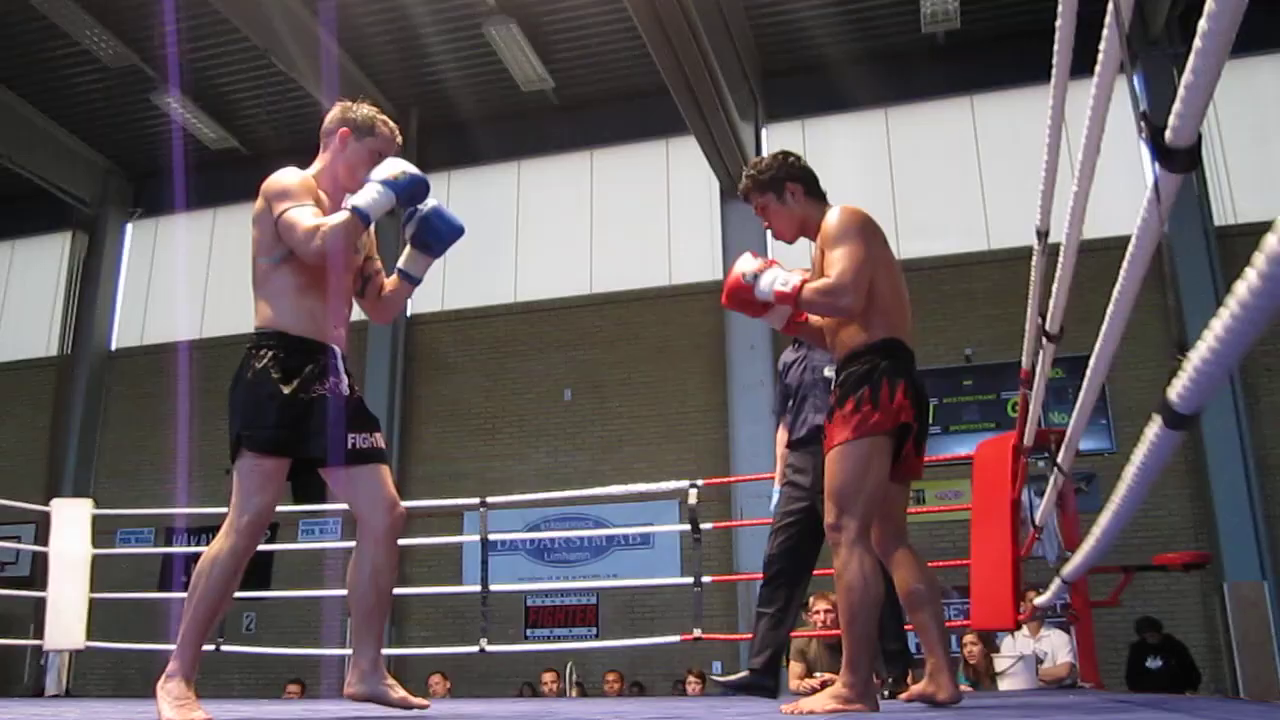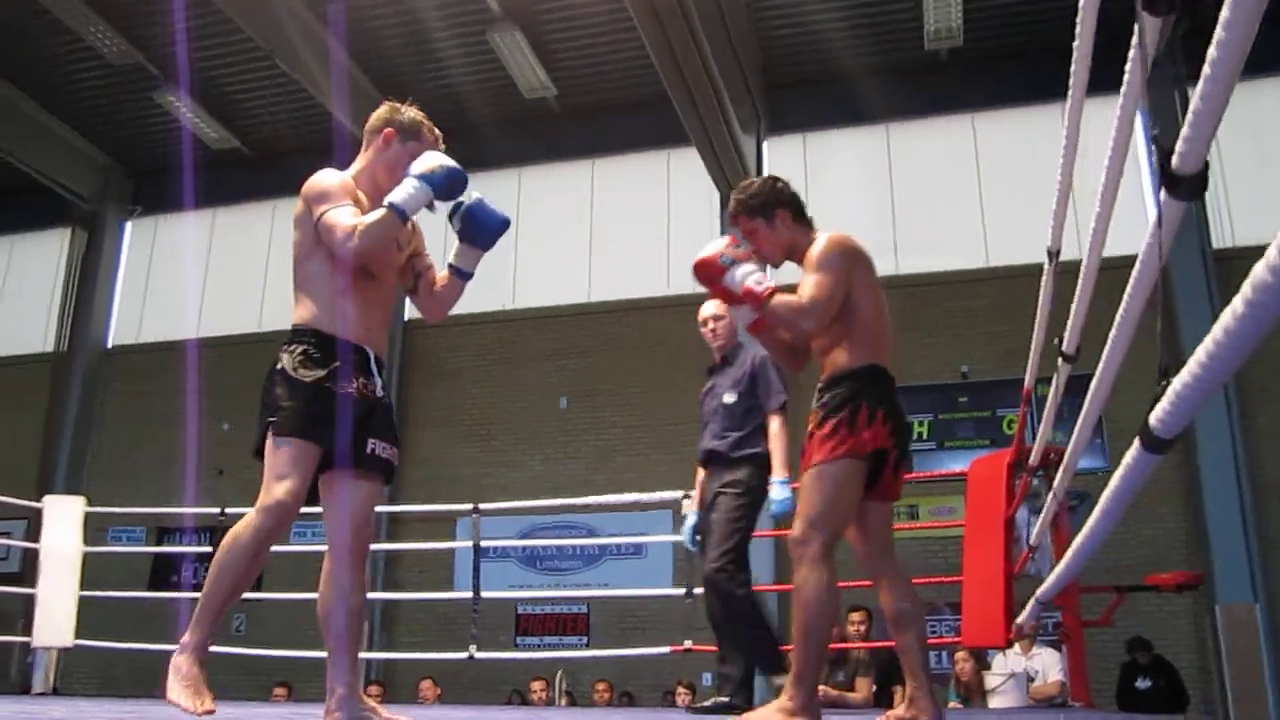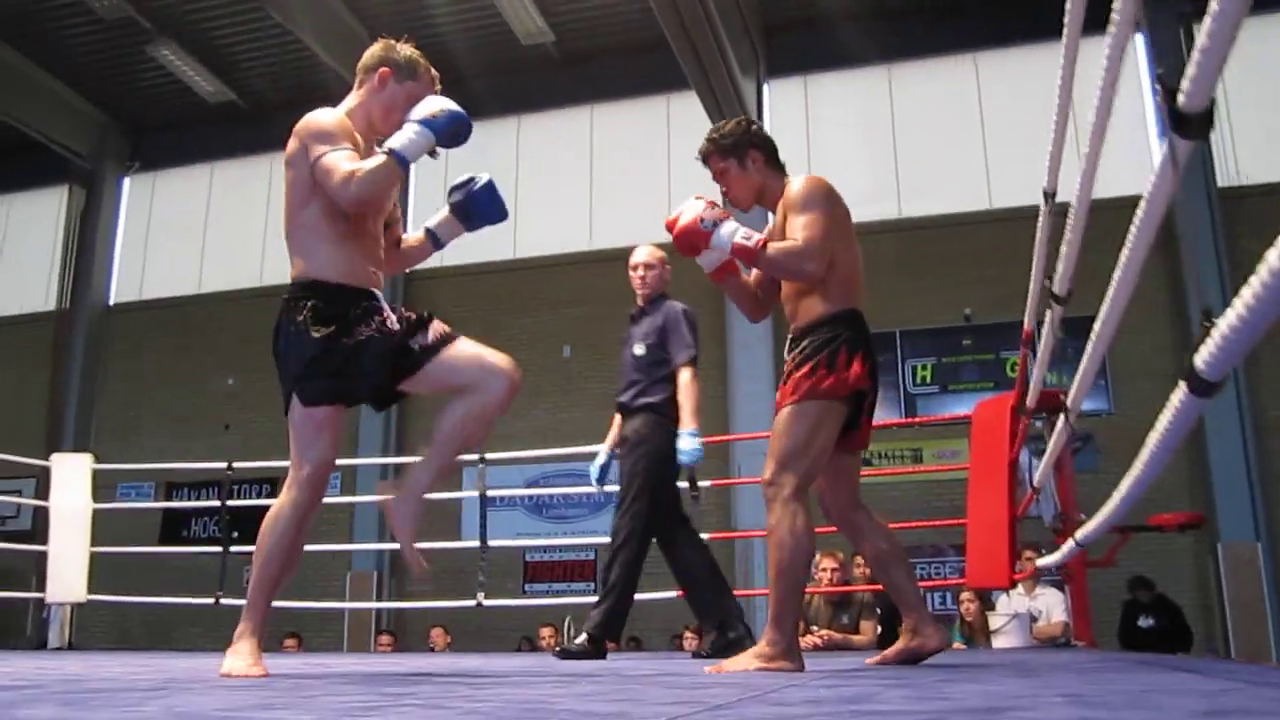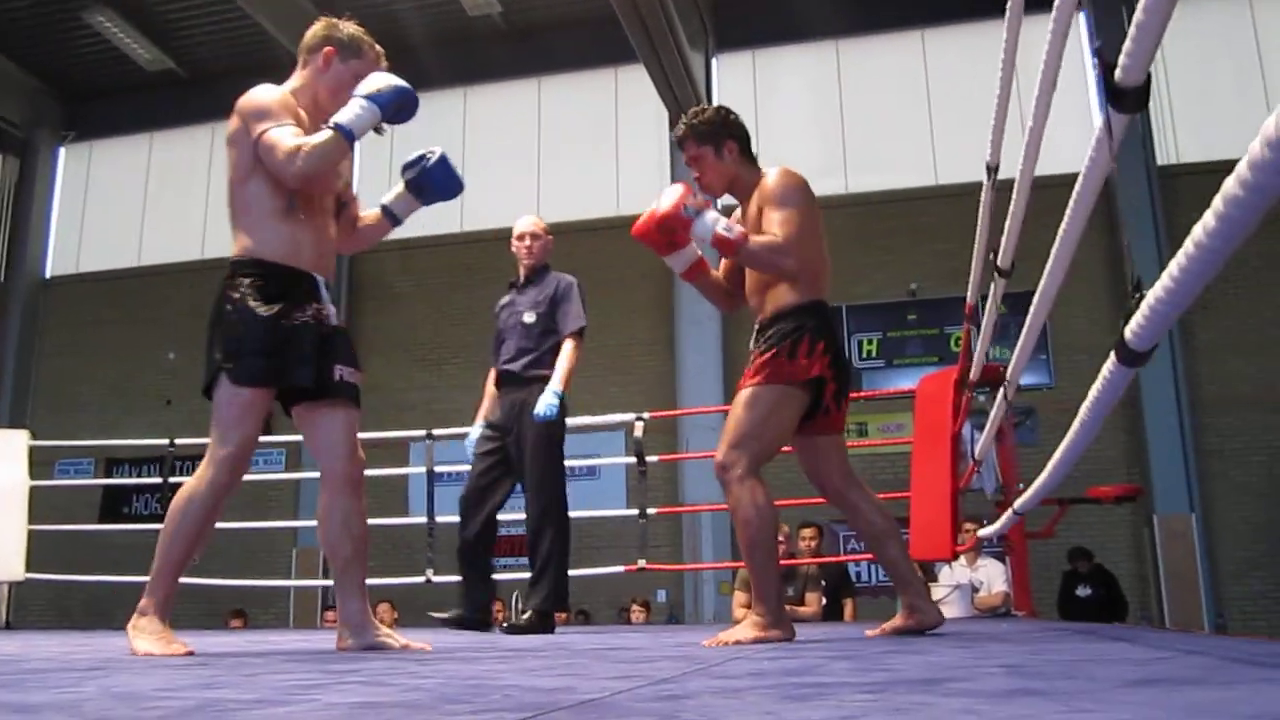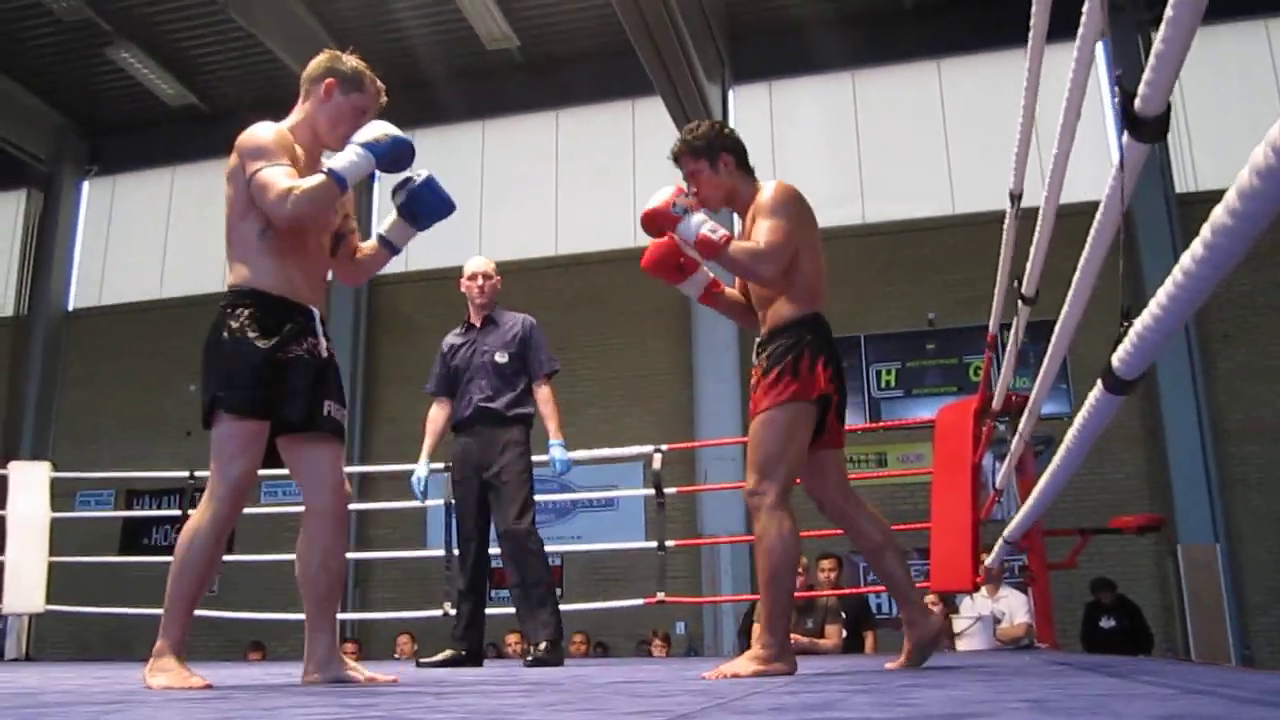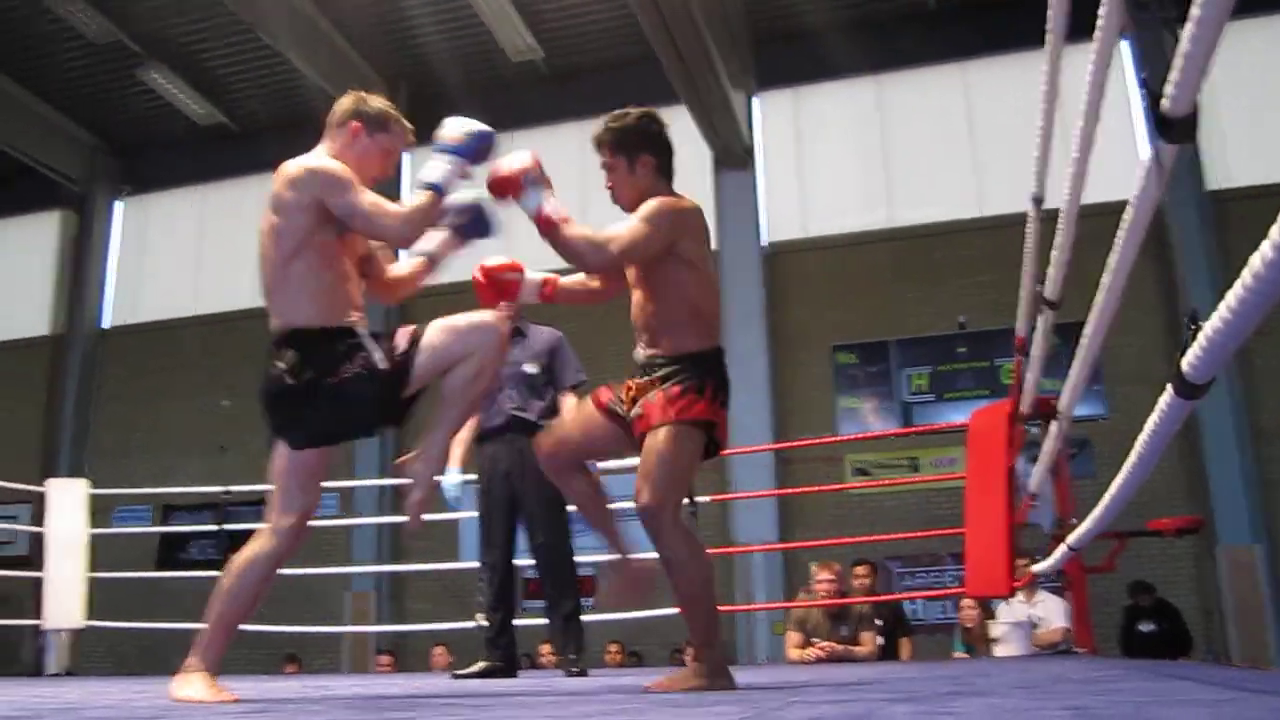
dt=0.5s
person 1, frame 1
left shoulder: (354, 222)
right shoulder: (287, 184)
left elbow: (382, 307)
right elbow: (316, 244)
left wrist: (420, 254)
right wrist: (378, 196)
left hip: (332, 378)
right hip: (280, 367)
left knee: (385, 517)
right knee: (248, 521)
person 1, frame 2
left shoulder: (403, 228)
right shoulder: (329, 185)
left elbow: (434, 306)
right elbow: (352, 247)
left wrist: (470, 251)
right wrist: (415, 192)
left hip: (366, 381)
right hip: (313, 363)
left knee: (351, 540)
right knee: (278, 504)
right ankle: (191, 649)
person 1, frame 3
left shoulder: (385, 154)
right shoulder: (322, 126)
right elbow: (351, 191)
left wrist: (454, 220)
right wrist: (416, 136)
left hip: (376, 317)
right hip: (320, 318)
left knee: (499, 378)
right knee: (310, 476)
left ankle: (412, 491)
right ankle: (246, 638)
person 1, frame 4
left shoulder: (333, 144)
right shoulder: (264, 103)
left elbow: (350, 236)
right elbow: (296, 167)
left wrist: (408, 197)
right wrist: (361, 113)
left hip: (317, 309)
right hip: (260, 298)
left knee: (343, 466)
right knee: (228, 456)
left ankle: (356, 619)
right ankle: (150, 612)
person 1, frame 5
left shoulder: (330, 176)
right shoulder: (264, 140)
left elbow: (351, 268)
right elbow: (288, 209)
left wrist: (403, 224)
right wrist: (358, 160)
left hip: (309, 340)
right hip: (253, 329)
left knee: (328, 500)
right knee: (229, 490)
left ankle: (322, 654)
right ankle: (167, 651)
person 1, frame 6
left shoulder: (345, 203)
right shoulder: (312, 171)
left elbow: (388, 284)
right elbow: (397, 225)
left wrist: (449, 236)
right wrist: (447, 165)
left hip: (364, 352)
right hip: (310, 363)
left knee: (490, 330)
right knee: (286, 526)
left ankle: (427, 464)
right ankle: (197, 667)
person 2, frame 1
left shoulder: (842, 221)
right shoulder: (835, 240)
left elbow: (847, 298)
left wrist: (775, 285)
right wrist: (781, 310)
left hip: (873, 386)
right hip: (889, 389)
left knee: (845, 529)
right knee: (888, 538)
left ankle: (854, 686)
right ankle: (939, 673)
person 2, frame 2
left shoulder: (830, 248)
right shoulder: (820, 266)
left elbow: (809, 319)
right elbow: (793, 356)
left wrist: (747, 280)
right wrist: (745, 305)
left hip: (854, 407)
right hip: (867, 414)
left knee: (809, 546)
right knee: (878, 559)
person 2, frame 3
left shoulder: (806, 190)
right shoulder: (780, 219)
left elbow: (809, 264)
right elbow: (756, 307)
left wrist: (730, 235)
right wrist: (711, 253)
left hip: (832, 352)
right hip: (819, 358)
left knee: (782, 484)
right knee: (844, 506)
left ankle: (779, 643)
right ankle: (921, 628)
person 2, frame 4
left shoulder: (780, 185)
right shoulder: (746, 211)
left elbow: (788, 260)
right elbow: (729, 298)
left wrist: (709, 224)
right wrist: (678, 252)
left hip: (797, 341)
right hip: (798, 348)
left knee: (734, 464)
right knee: (838, 483)
left ankle: (767, 614)
right ankle: (916, 603)
person 2, frame 5
left shoulder: (775, 196)
right shoulder: (749, 221)
left elbow: (768, 267)
right elbow: (749, 307)
left wrist: (693, 226)
right wrist: (692, 274)
left hip: (796, 356)
right hip: (790, 361)
left knee: (765, 495)
right knee: (836, 499)
left ankle: (772, 646)
right ankle: (918, 618)
person 2, frame 6
left shoulder: (669, 213)
right shoulder: (652, 222)
left elbow: (601, 258)
right elbow: (602, 285)
left wrist: (536, 198)
right wrist: (527, 287)
left hip: (687, 381)
right hip: (648, 382)
left knee: (656, 505)
right knee: (552, 447)
left ankle: (710, 664)
right ankle: (622, 556)
person 3, frame 1
right shoulder: (787, 359)
right wrist: (779, 483)
right hip: (801, 465)
right knee: (781, 564)
left ankle: (898, 668)
right ankle: (761, 669)
person 3, frame 2
left shoulder: (755, 360)
right shoulder: (711, 381)
left elbow: (775, 419)
left wrist: (780, 478)
right wrist: (693, 509)
left hip: (742, 473)
right hip: (713, 481)
left knee: (720, 570)
right knee: (721, 582)
left ankle: (776, 666)
right ankle: (734, 686)
person 3, frame 3
left shoulder: (674, 314)
right shoulder: (638, 323)
left elbow: (686, 372)
left wrist: (689, 429)
right wrist: (607, 448)
left hip: (655, 430)
right hip: (636, 433)
left knee: (630, 532)
right knee: (675, 534)
left ankle: (599, 633)
right ankle: (727, 625)
person 3, frame 4
left shoulder: (562, 286)
right shoulder: (506, 300)
left elbow: (571, 343)
left wrist: (554, 390)
right wrist: (479, 422)
left hip: (537, 407)
right hip: (504, 408)
left knee: (544, 505)
right knee: (475, 503)
left ankle: (543, 607)
right ankle: (475, 605)
person 3, frame 5
left shoulder: (521, 327)
right shoulder: (451, 342)
left elbow: (541, 386)
right elbow: (441, 404)
left wrist: (556, 440)
right wrist: (424, 459)
left hip: (508, 437)
right hip: (466, 444)
left knee: (517, 531)
right knee: (469, 544)
left ankle: (545, 638)
right ankle: (466, 644)
person 3, frame 6
left shoulder: (548, 341)
left elbow: (568, 397)
right elbow: (467, 417)
right wrist: (453, 467)
left hip: (536, 451)
right hip: (493, 455)
left knee: (552, 549)
right knee: (496, 557)
left ankle: (570, 650)
right ankle: (499, 653)
